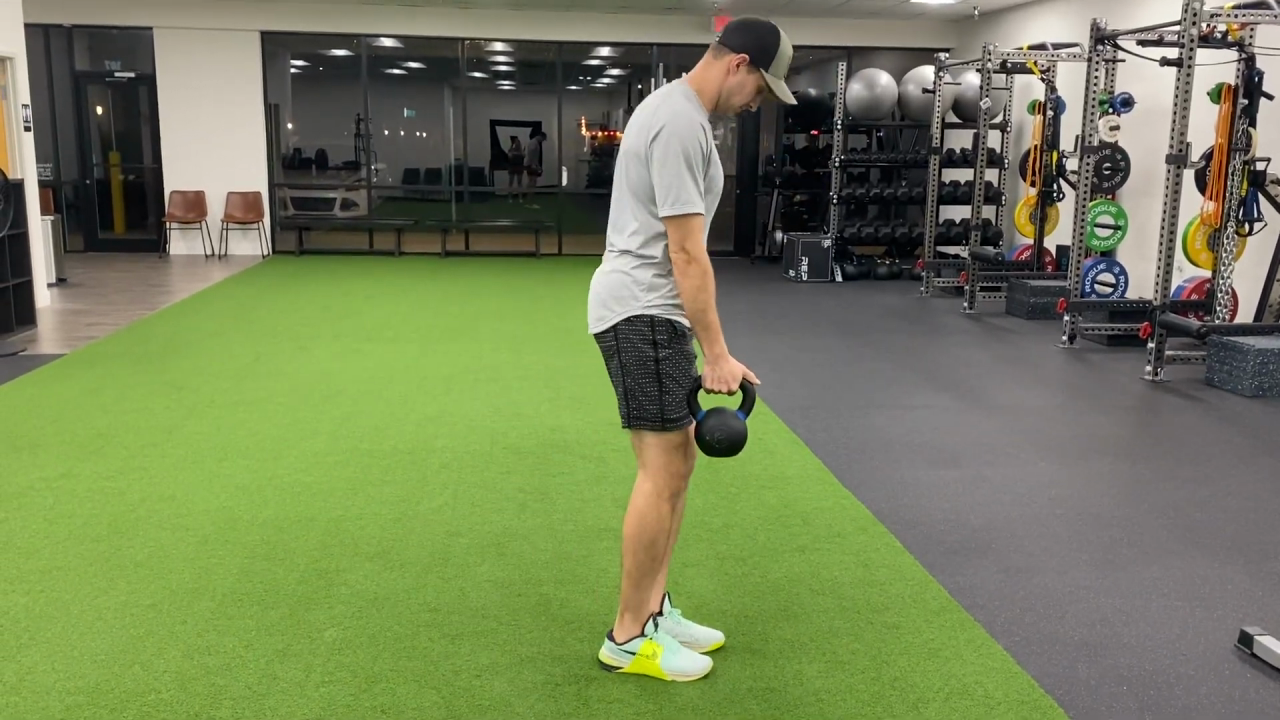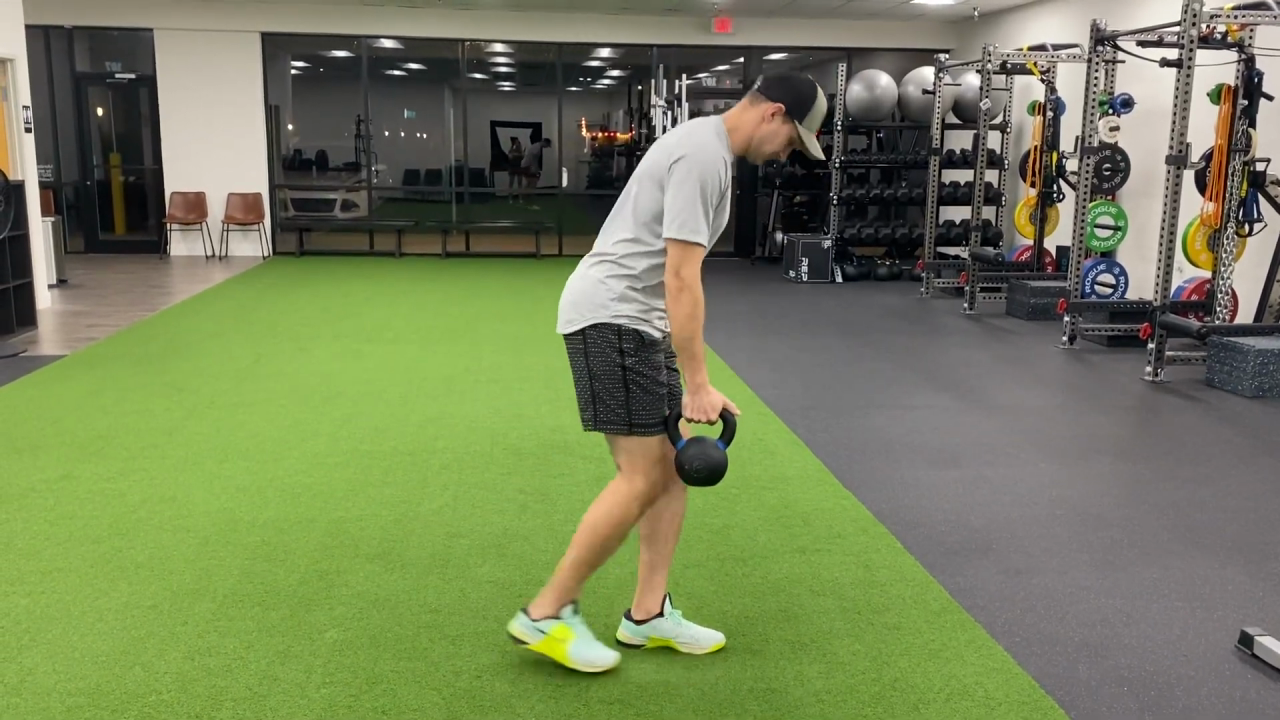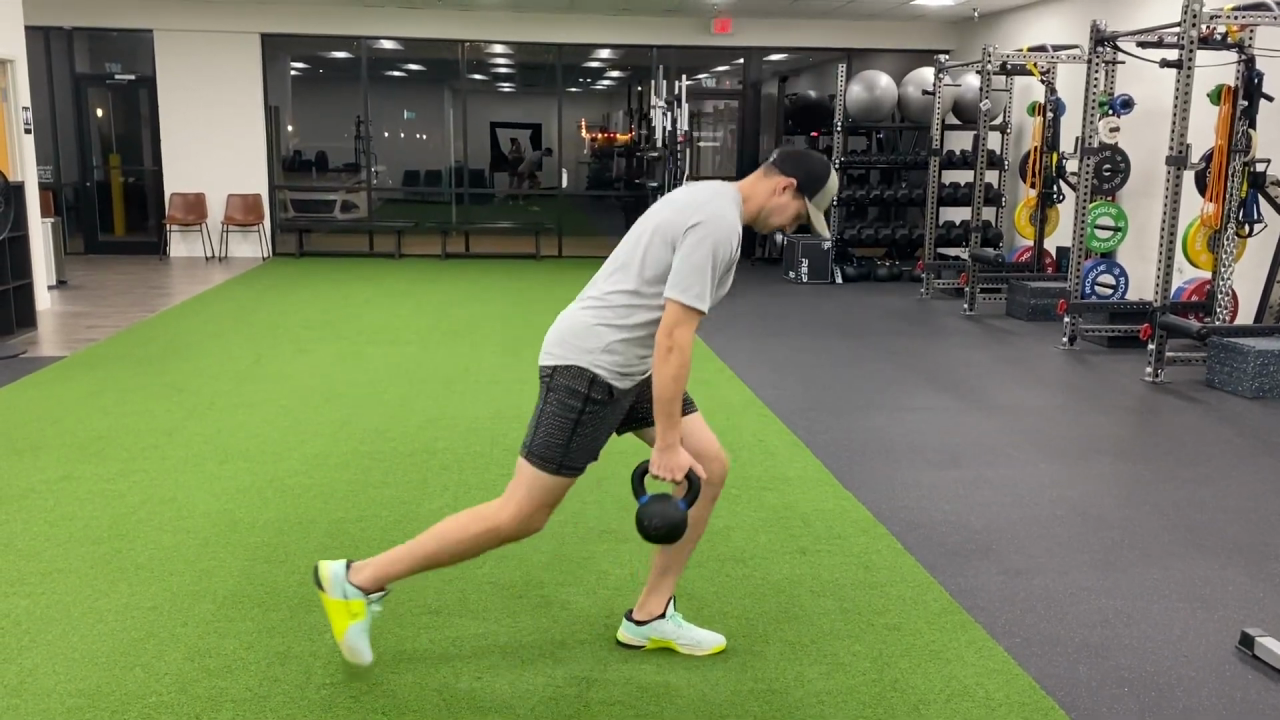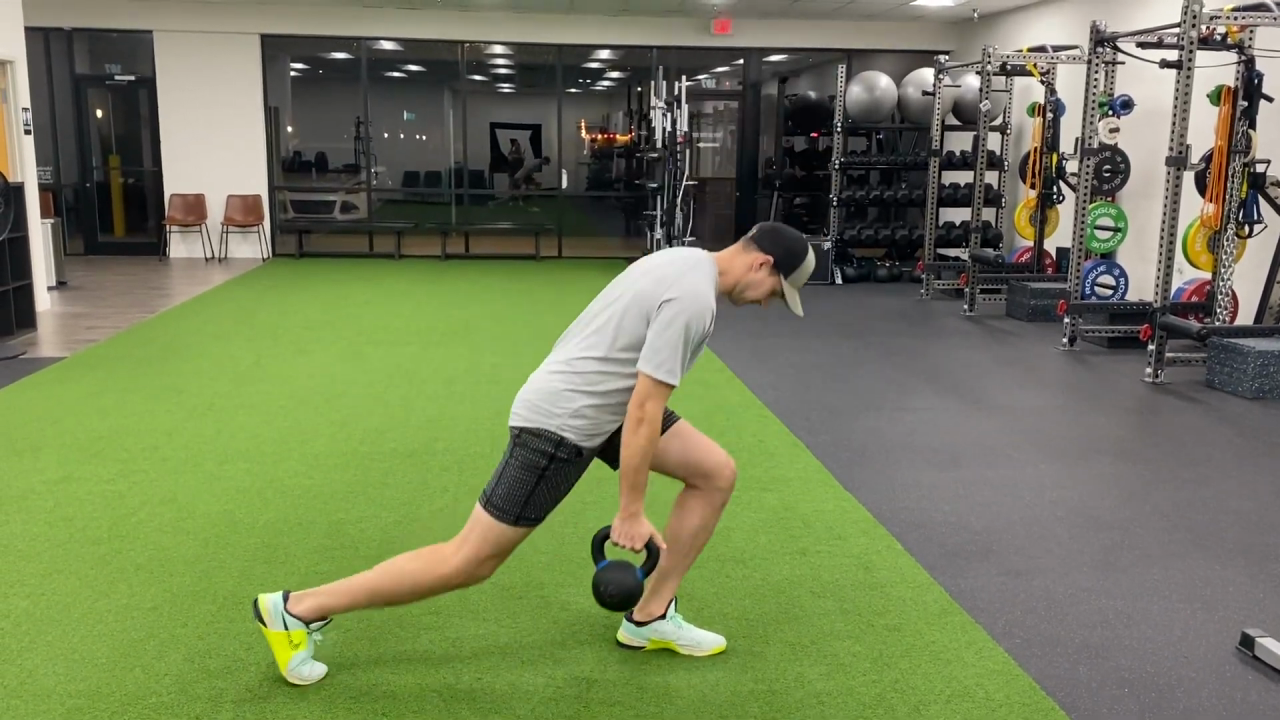
dt=0.2s
person 1, frame 1
left shoulder: (674, 108)
right shoulder: (682, 123)
right elbow: (686, 252)
right wrist: (717, 354)
left hip: (644, 306)
right hip: (644, 311)
left knee: (675, 464)
right knee: (664, 474)
left ankle: (651, 613)
right ankle: (628, 638)
person 1, frame 2
left shoulder: (708, 143)
right shoulder: (703, 156)
right elbow: (682, 275)
right wrist: (696, 386)
left hip: (631, 315)
right hip: (611, 316)
left knee: (674, 464)
right knee: (644, 478)
left ankle: (647, 614)
right ankle: (547, 612)
person 1, frame 3
left shoulder: (709, 196)
right shoulder: (721, 227)
right elbow: (673, 339)
right wrist: (667, 444)
left hip: (624, 358)
right hip: (590, 363)
left knee: (711, 467)
right knee: (522, 513)
left ankle: (649, 617)
right ankle: (356, 583)
person 1, frame 4
left shoulder: (683, 260)
right shoulder: (694, 301)
right elbow: (645, 412)
right wrist: (631, 512)
left hip: (588, 402)
right hip: (562, 421)
left knee: (717, 474)
right knee: (470, 559)
left ankle: (650, 617)
right ankle: (294, 611)
